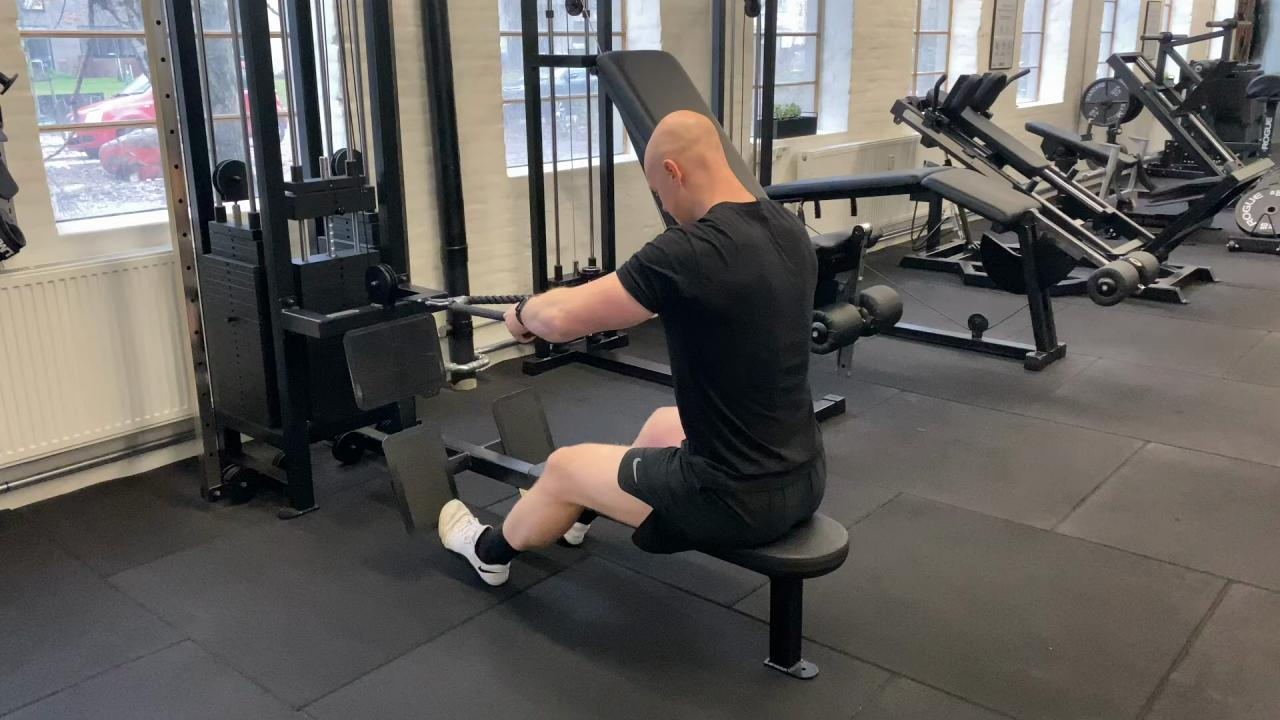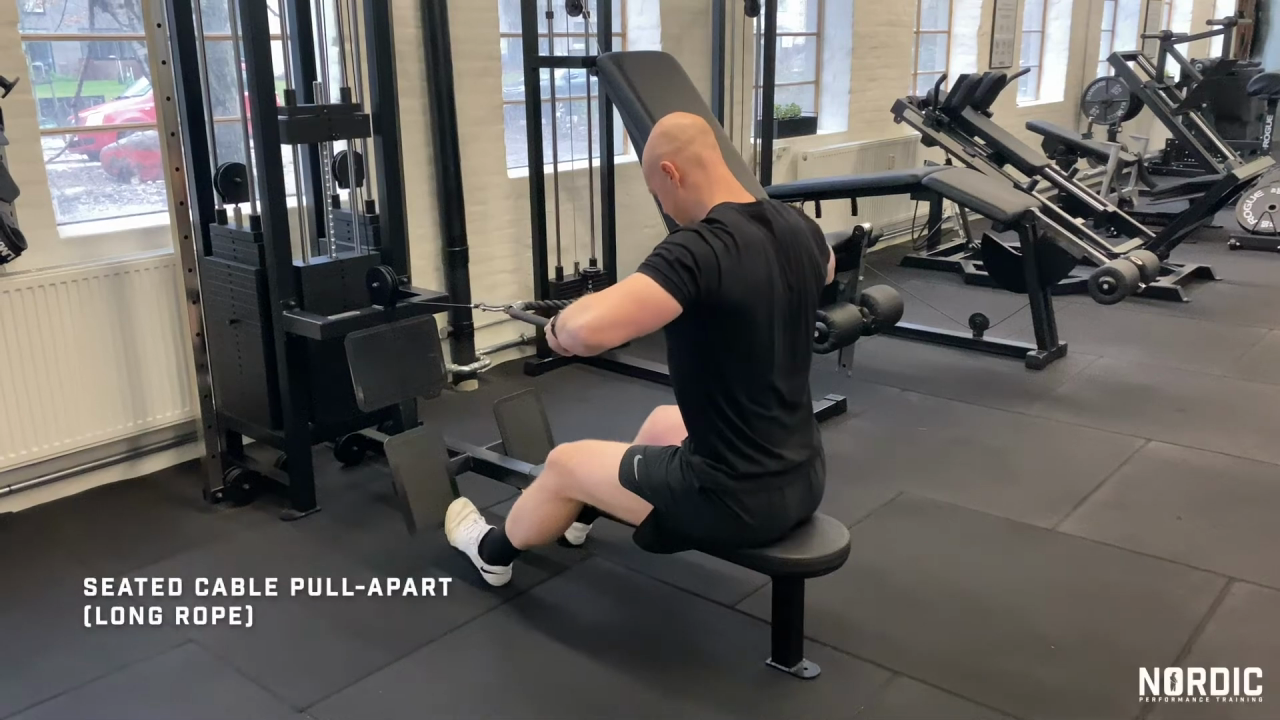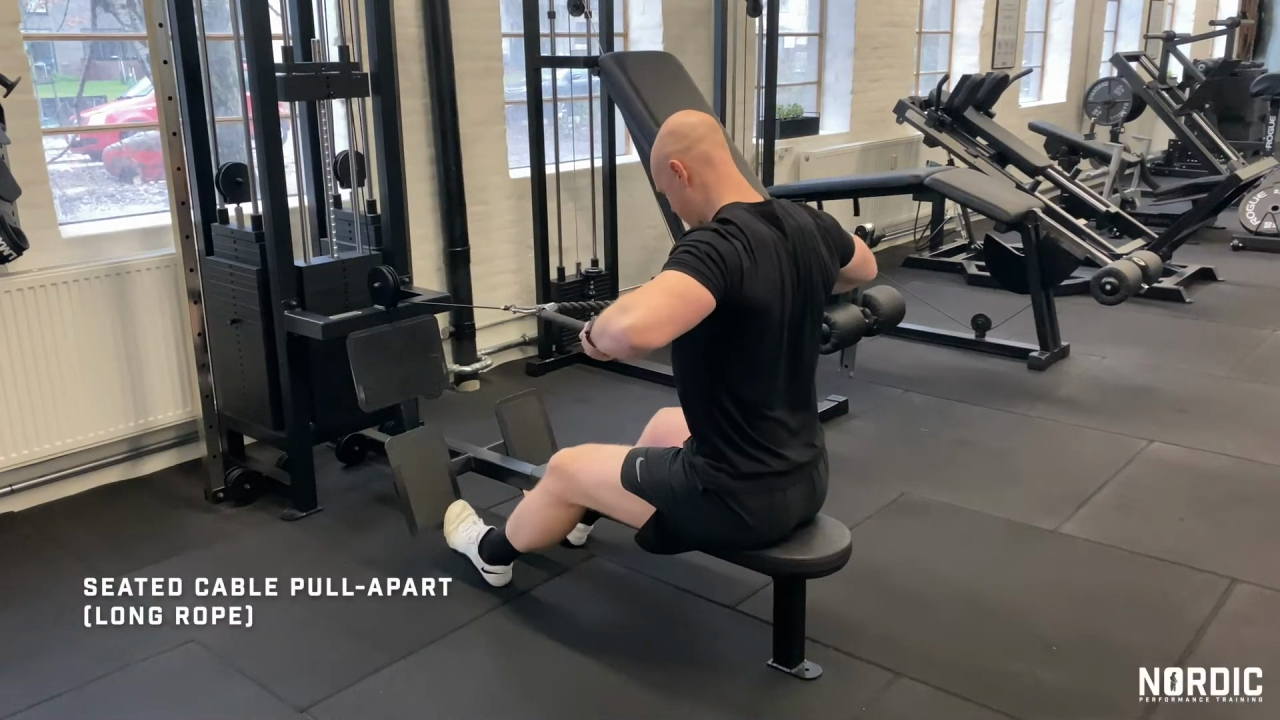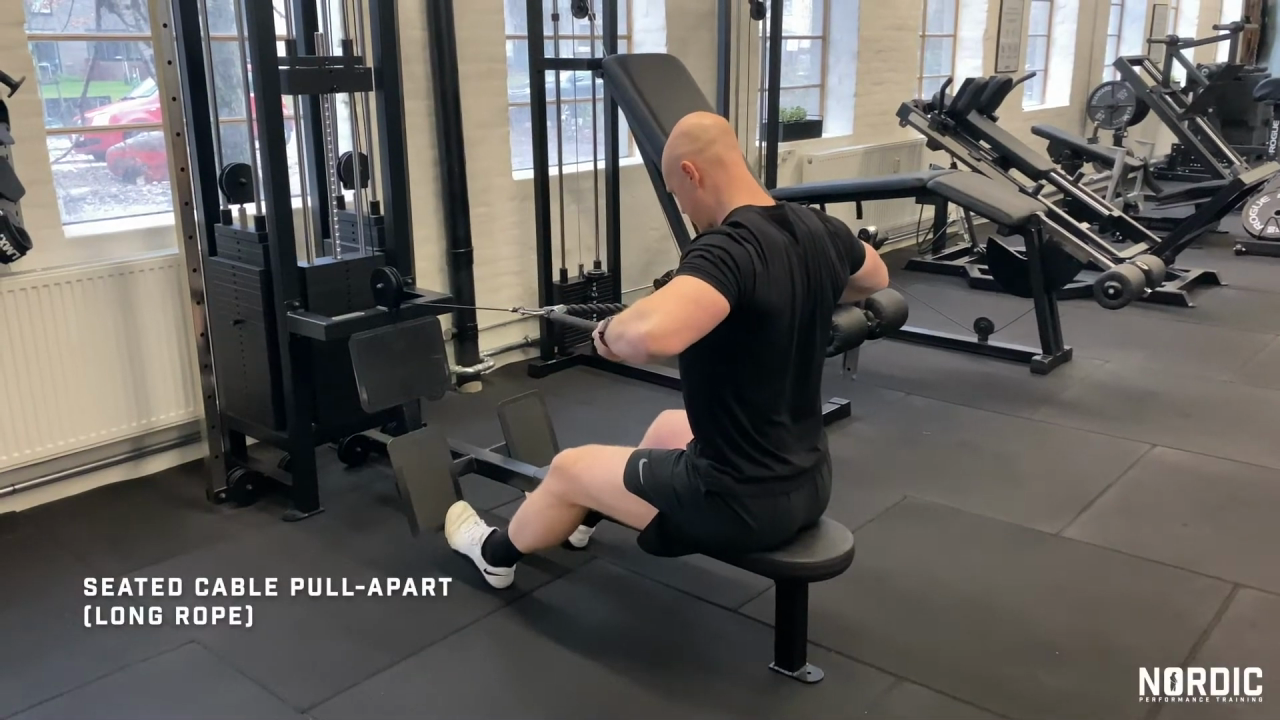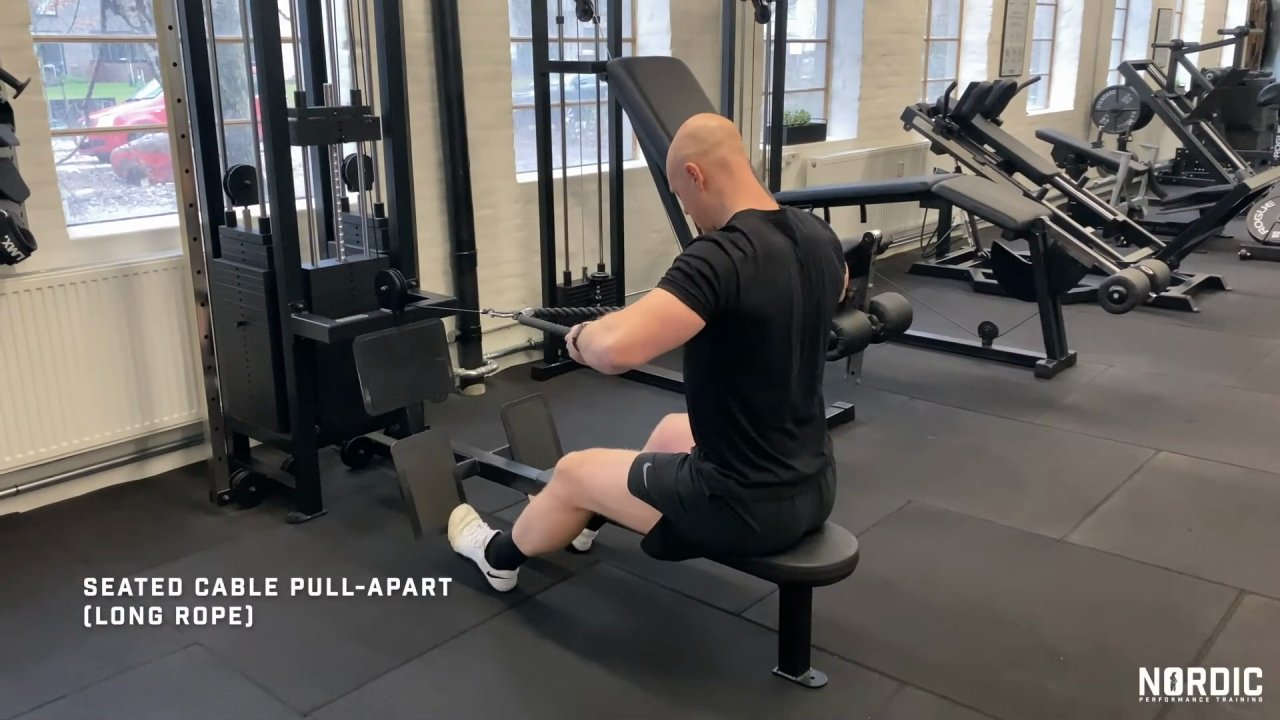
dt=0.7s
person 1, frame 1
left shoulder: (690, 251)
right shoulder: (787, 228)
left elbow: (561, 316)
left wrist: (522, 314)
left hip: (736, 499)
right hip: (803, 479)
left knee: (563, 468)
right knee: (664, 424)
left ankle: (489, 552)
right ankle: (577, 515)
person 1, frame 2
left shoulder: (700, 250)
right shoulder: (798, 228)
left elbow: (588, 329)
left wrist: (559, 327)
left hip: (736, 497)
right hip: (803, 479)
left knee: (565, 463)
right knee: (663, 422)
left ankle: (493, 551)
right ankle: (579, 515)
person 1, frame 3
left shoulder: (716, 246)
right shoulder: (810, 226)
left elbow: (633, 329)
right elbow: (865, 269)
left wrist: (595, 333)
left hip: (738, 498)
right hip: (806, 480)
left knee: (566, 469)
right knee: (666, 423)
left ankle: (493, 552)
right ankle: (581, 516)
person 1, frame 4
left shoulder: (729, 249)
right shoulder: (820, 231)
left elbow: (650, 334)
right elbow: (876, 279)
left wrist: (609, 332)
left hip: (742, 502)
right hip: (809, 484)
left knee: (569, 469)
right knee: (668, 427)
left ankle: (496, 554)
right ankle: (584, 518)
person 1, frame 5
left shoulder: (723, 258)
right shoulder: (817, 237)
left elbow: (615, 348)
left wrist: (581, 336)
left hip: (745, 507)
right hip: (813, 488)
left knee: (573, 473)
right knee: (672, 431)
left ankle: (498, 557)
right ankle: (583, 521)
